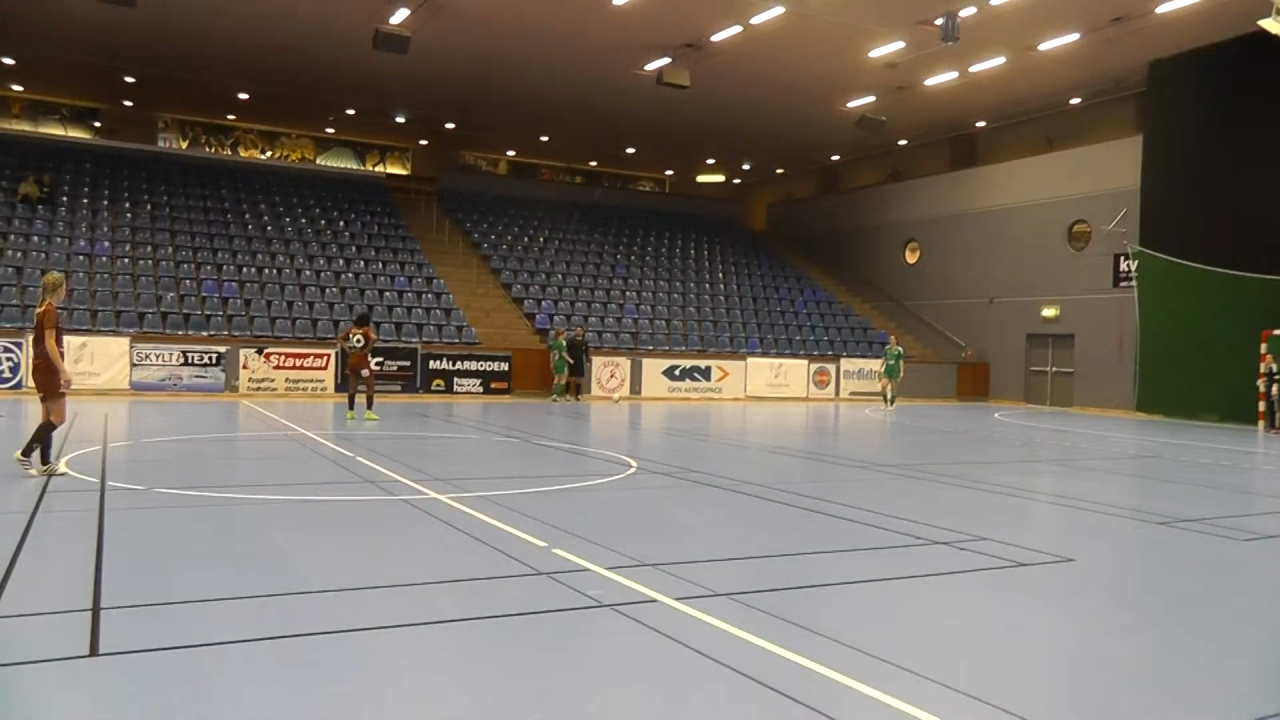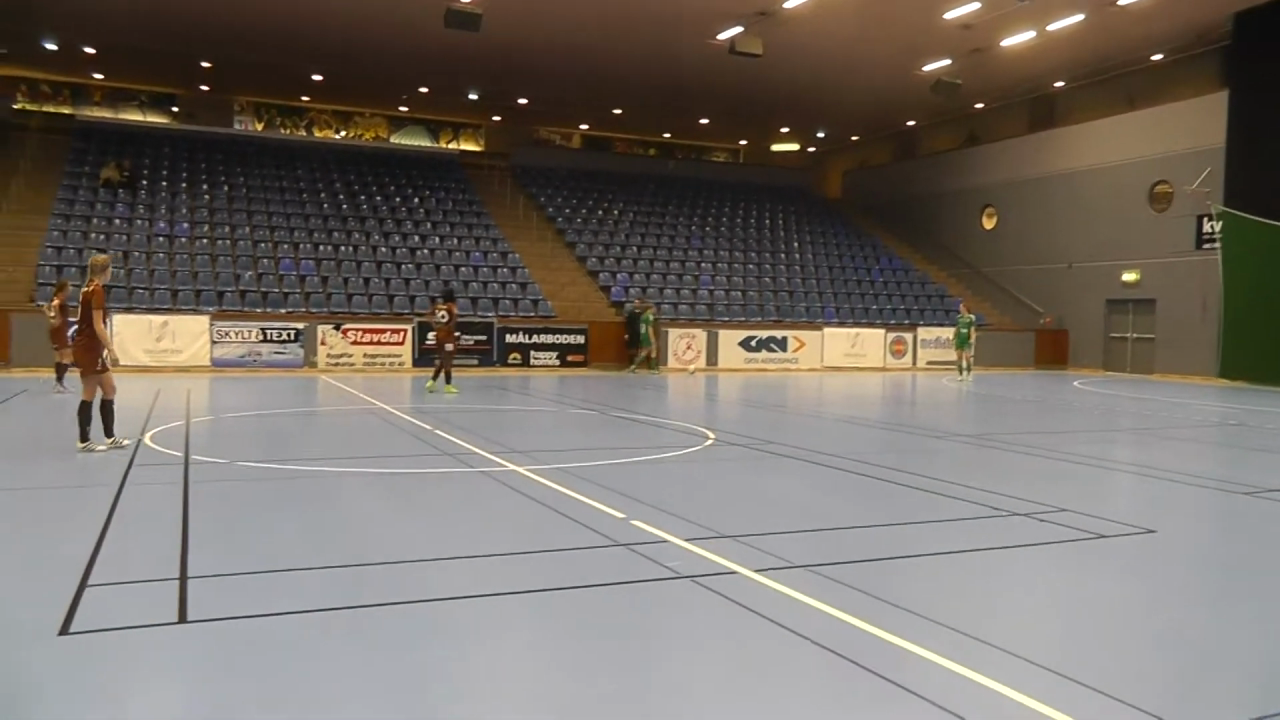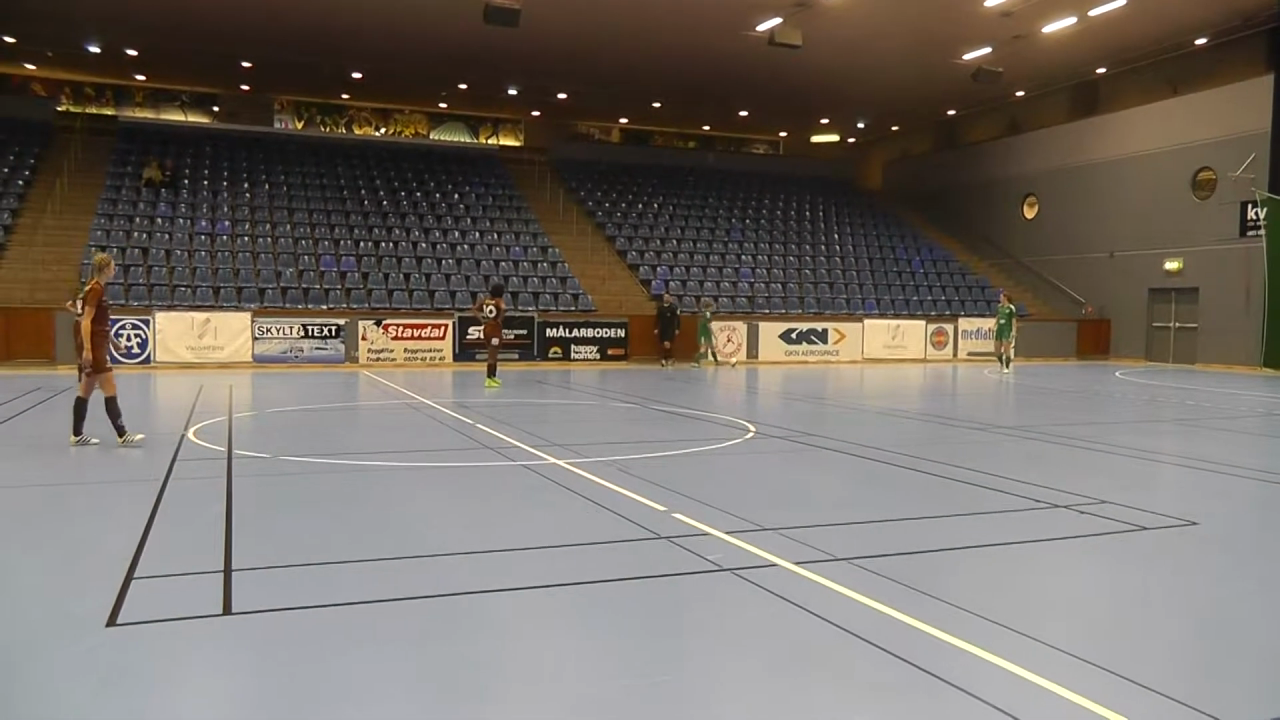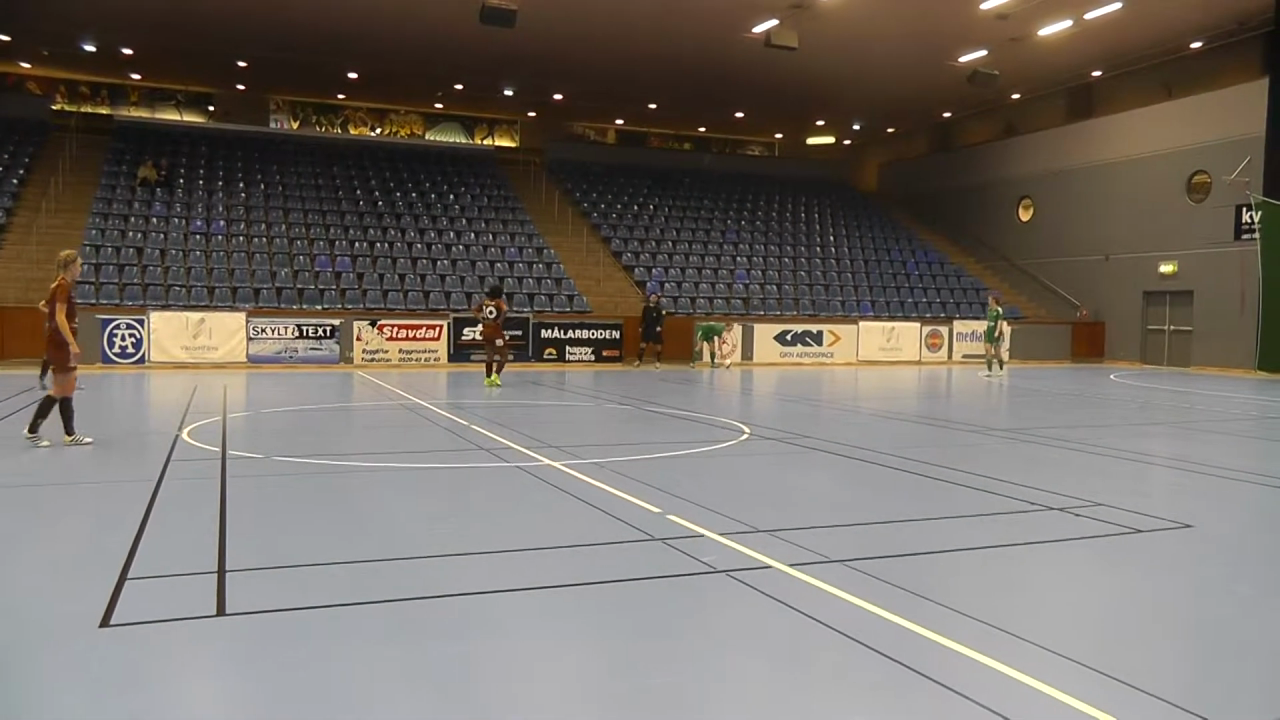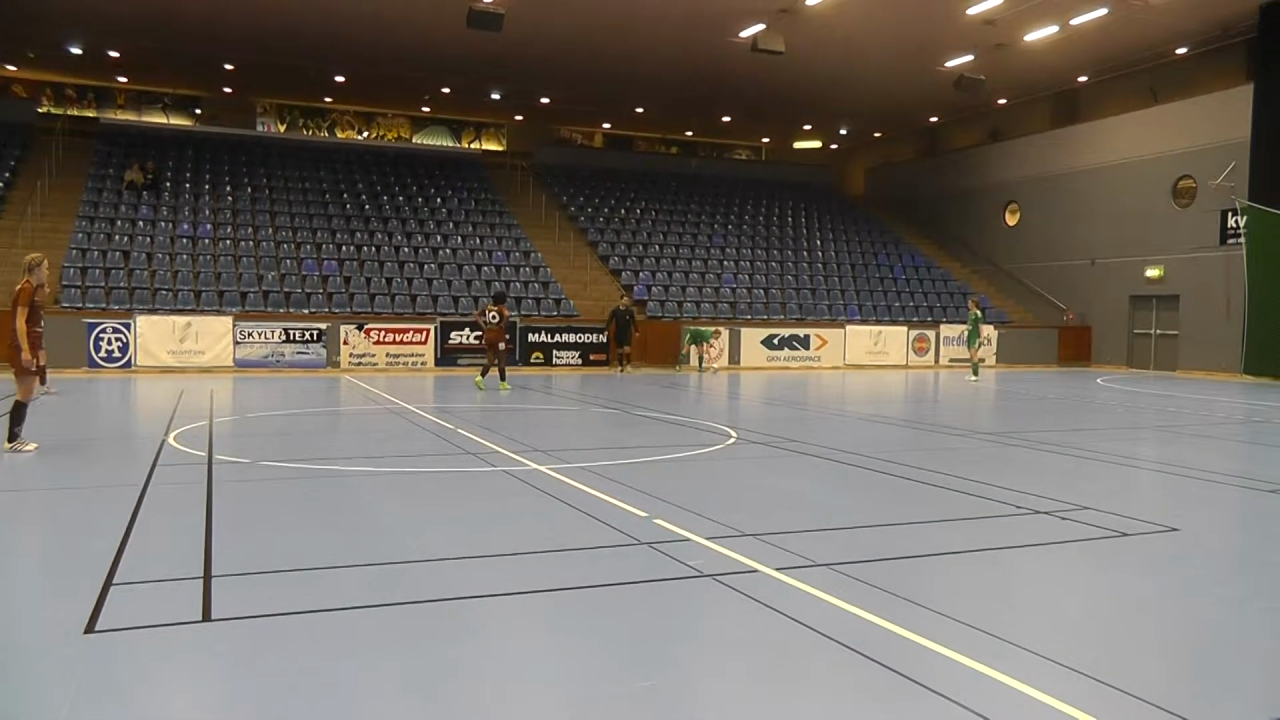
dt=0.5s
person 1, frame 1
left shoulder: (43, 309)
right shoulder: (50, 310)
right elbow: (50, 344)
right wrist: (64, 371)
left hip: (44, 370)
right hip: (48, 372)
left knee: (49, 418)
right knee: (58, 417)
left ankle: (45, 464)
right ankle: (25, 454)
person 1, frame 2
left shoulder: (88, 289)
right shoulder: (96, 291)
right elbow: (98, 324)
right wrist: (110, 350)
left hip: (89, 348)
right hip: (88, 348)
left knee: (110, 391)
right knee: (90, 395)
left ankle: (110, 436)
right ankle: (85, 441)
person 1, frame 3
left shoulder: (95, 288)
right shoulder: (95, 289)
right elbow: (86, 321)
left wrist: (112, 341)
right wrist: (87, 348)
left hip: (96, 347)
right hip: (93, 347)
left knee: (85, 392)
right knee: (110, 391)
left ankle: (77, 435)
right ankle: (123, 435)
person 1, frame 4
left shoulder: (63, 285)
right shoulder: (63, 286)
right elbow: (60, 318)
right wrist: (73, 344)
left hip: (61, 345)
right hip: (60, 345)
left knee: (68, 391)
right knee: (58, 392)
left ankle: (71, 435)
right ankle: (32, 432)
person 1, frame 5
left shoulder: (32, 289)
right shoulder: (26, 289)
right elbow: (20, 322)
left wrist: (37, 349)
right wrist: (25, 350)
left hip: (30, 348)
right hip: (23, 349)
left knee: (25, 396)
right knee: (24, 396)
left ankle: (15, 438)
right ankle: (11, 441)
